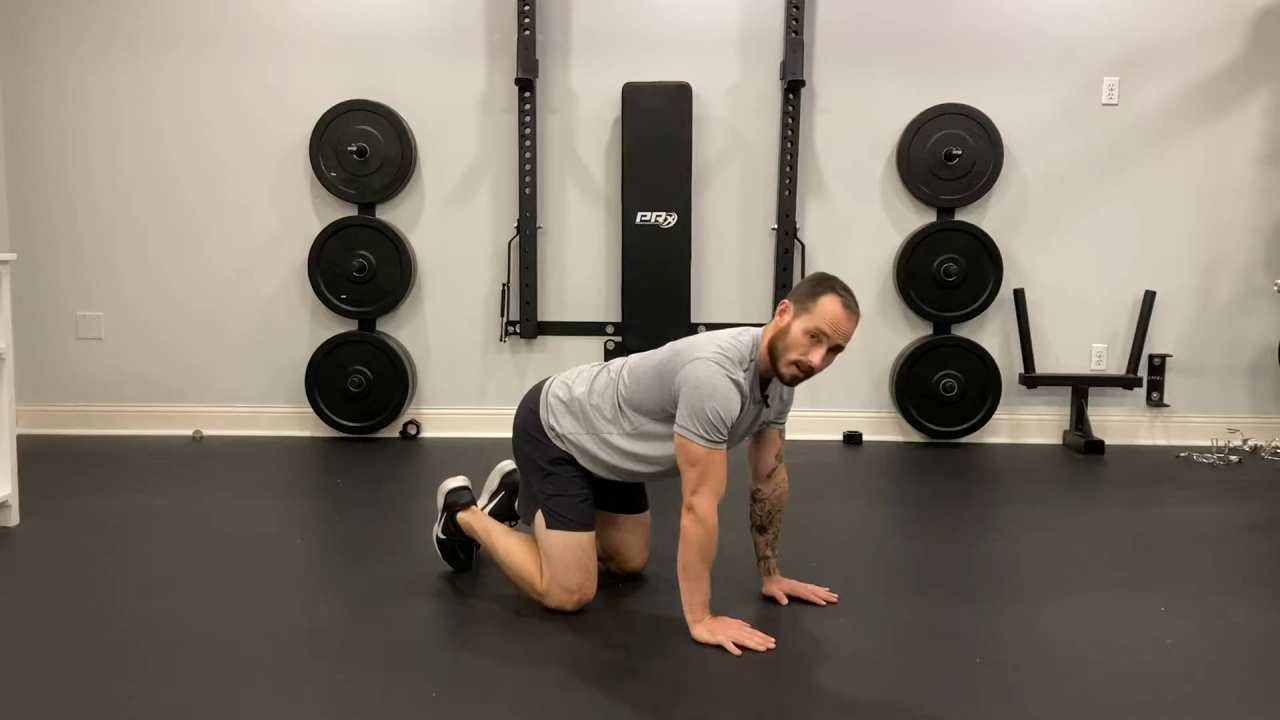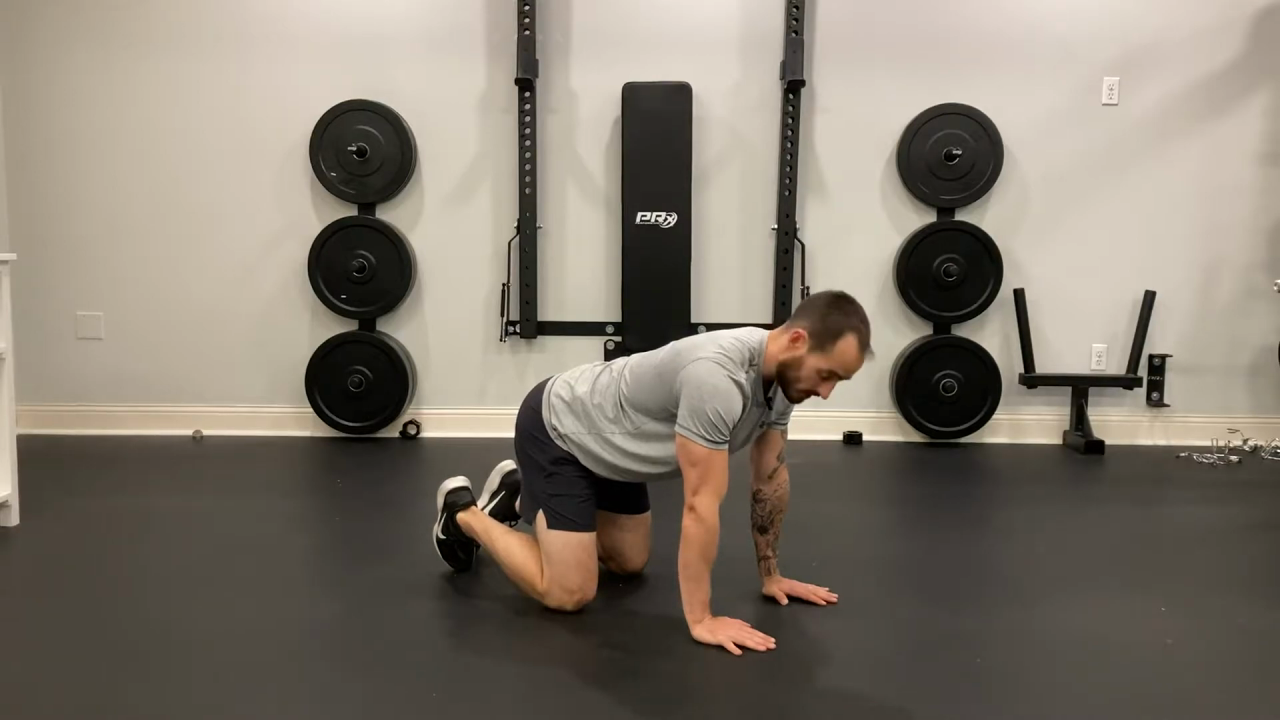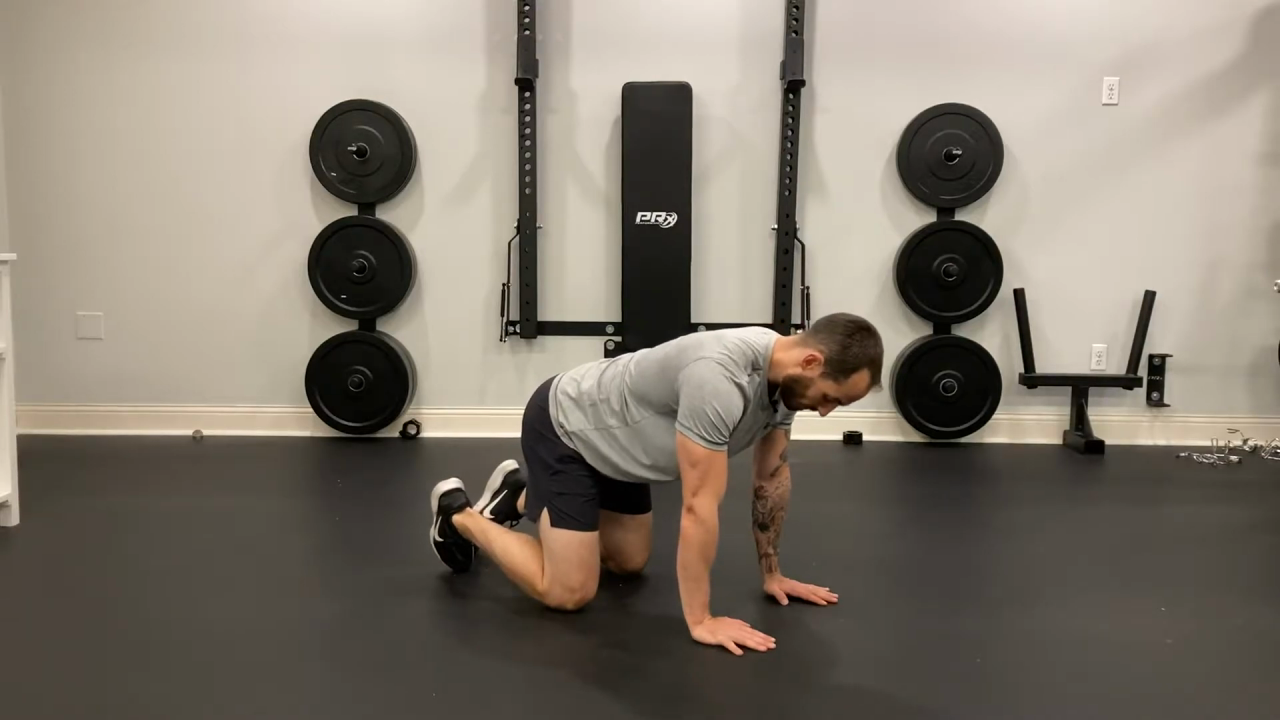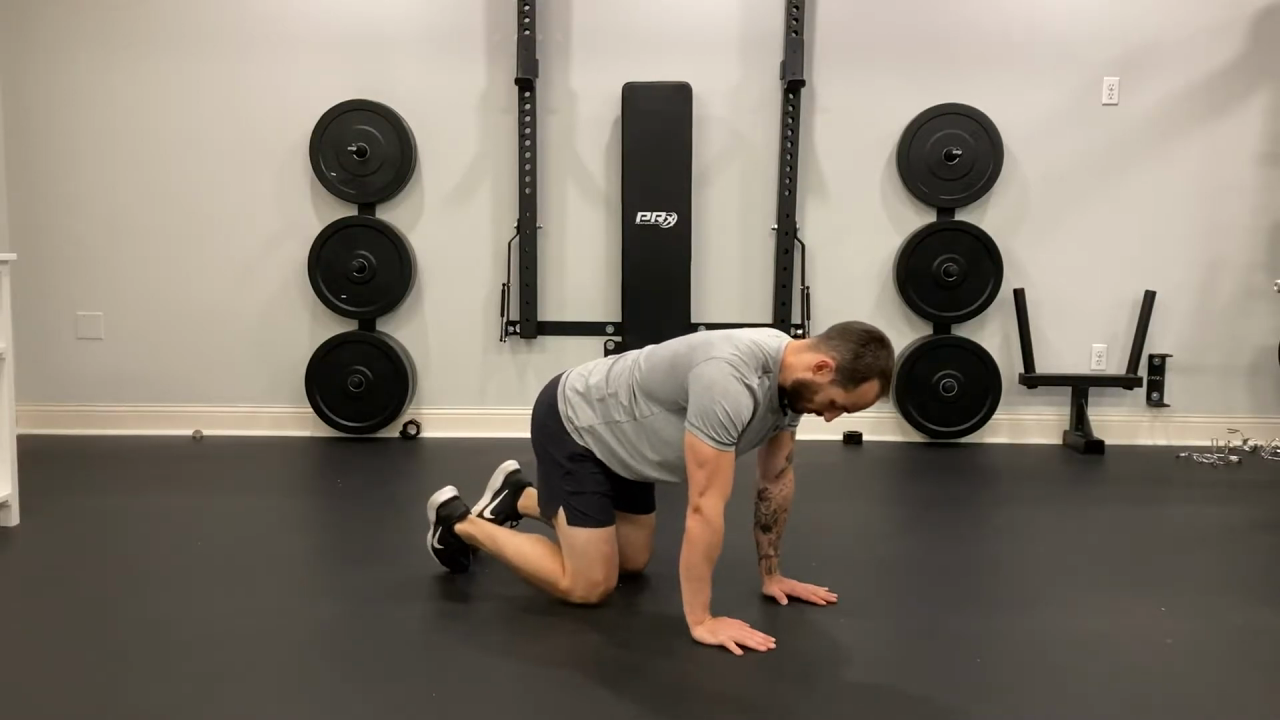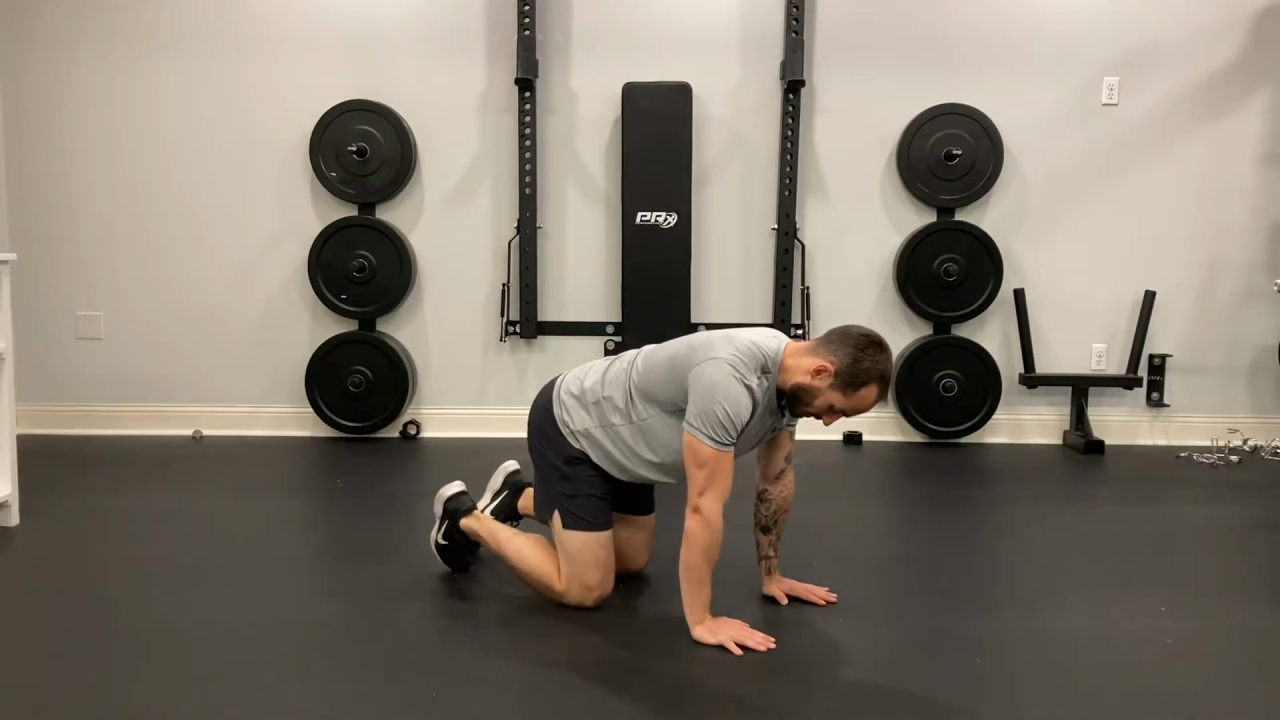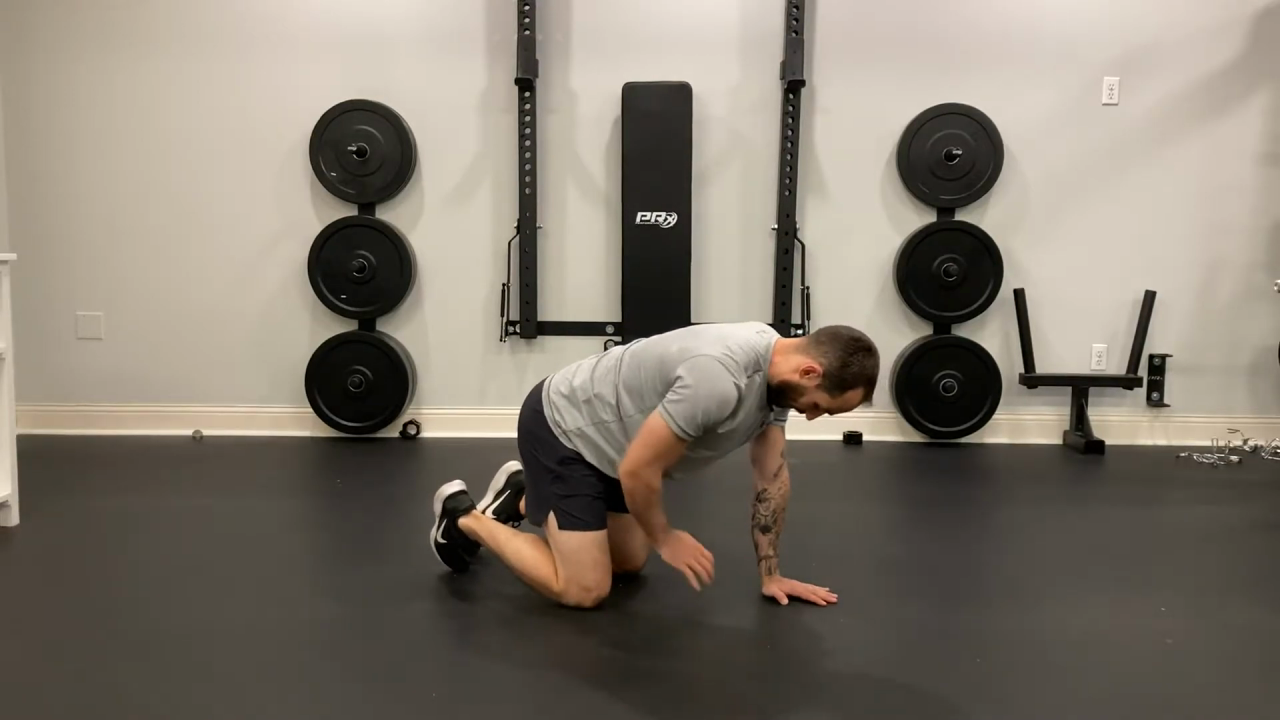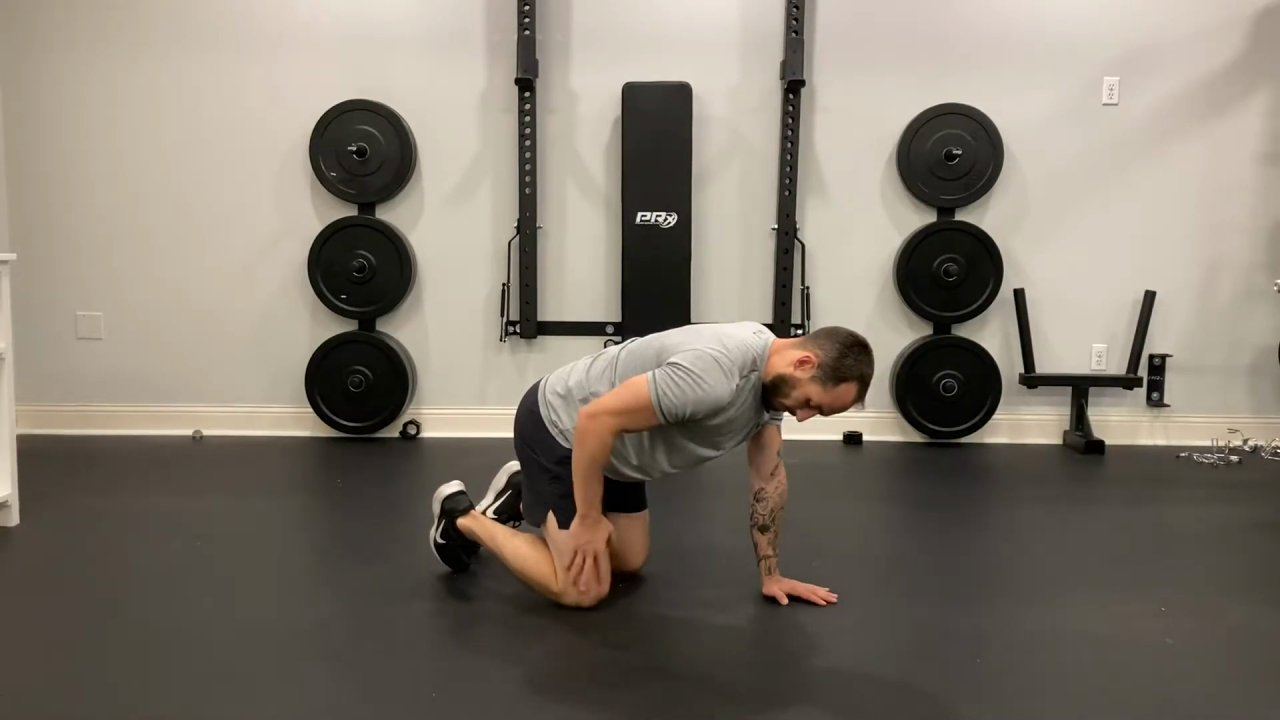
dt=0.7s
person 1, frame 1
left shoulder: (781, 374)
right shoulder: (715, 375)
left elbow: (769, 478)
right elbow: (699, 506)
left wrist: (770, 574)
right wrist: (700, 620)
left hip: (602, 438)
right hip: (554, 428)
left knee: (630, 564)
right knee: (569, 593)
left ankle: (519, 493)
right ankle: (463, 515)
person 1, frame 2
left shoulder: (781, 374)
right shoulder: (717, 377)
left elbow: (770, 478)
right elbow: (701, 507)
left wrist: (770, 575)
right wrist: (700, 620)
left hip: (604, 439)
right hip: (556, 429)
left knee: (629, 562)
right knee: (569, 594)
left ankle: (518, 496)
right ankle: (463, 513)
person 1, frame 3
left shoulder: (784, 371)
right shoulder: (719, 378)
left elbow: (772, 477)
right elbow: (699, 507)
left wrist: (771, 573)
right wrist: (701, 620)
left hip: (608, 435)
right hip: (563, 426)
left knee: (629, 562)
right knee: (569, 591)
left ankle: (519, 495)
right ankle: (458, 515)
person 1, frame 4
left shoulder: (791, 373)
right shoulder: (730, 379)
left elbow: (777, 478)
right elbow: (704, 507)
left wrist: (770, 574)
right wrist: (700, 620)
left hip: (615, 432)
right hip: (572, 423)
left knee: (632, 561)
right knee: (590, 585)
left ankle: (518, 495)
right ankle: (459, 523)
person 1, frame 5
left shoulder: (788, 372)
right shoulder: (729, 380)
left elbow: (776, 479)
right elbow: (703, 507)
left wrist: (770, 573)
right wrist: (700, 620)
left hip: (615, 435)
right hip: (569, 426)
left knee: (631, 562)
right knee: (586, 588)
left ankle: (518, 495)
right ankle: (465, 518)
person 1, frame 6
left shoulder: (777, 368)
right shoulder: (719, 378)
left elbow: (771, 476)
right elbow: (637, 469)
left wrist: (770, 573)
right wrist: (662, 538)
left hip: (605, 431)
right hip: (561, 425)
left knee: (628, 562)
right knee: (584, 589)
left ankle: (520, 496)
right ankle: (464, 517)
person 1, frame 7
left shoulder: (771, 372)
right shoulder: (714, 374)
left elbow: (768, 476)
right elbow: (596, 419)
left wrist: (770, 572)
right wrist: (588, 520)
left hip: (606, 440)
right hip: (558, 424)
left knee: (630, 562)
right knee: (583, 590)
left ankle: (521, 496)
right ankle: (462, 519)
